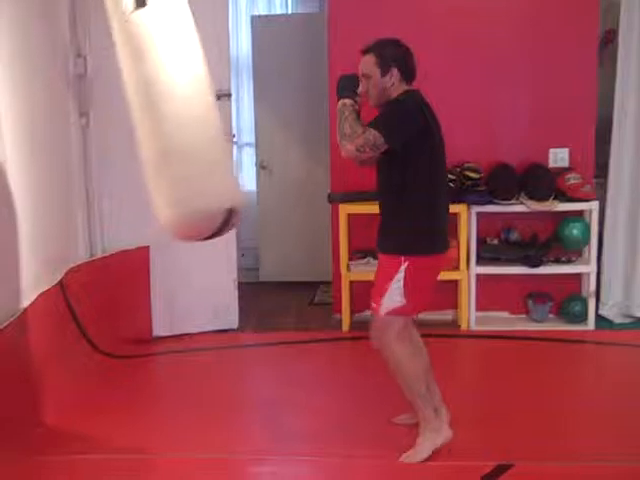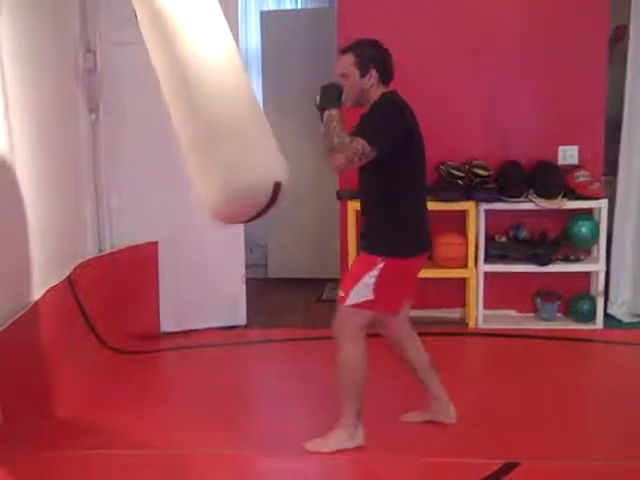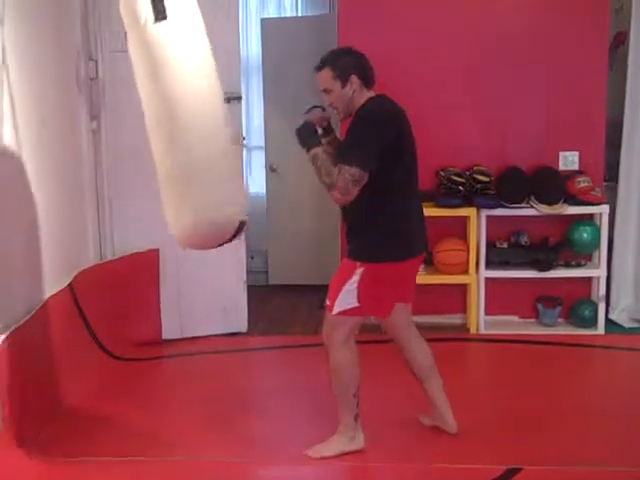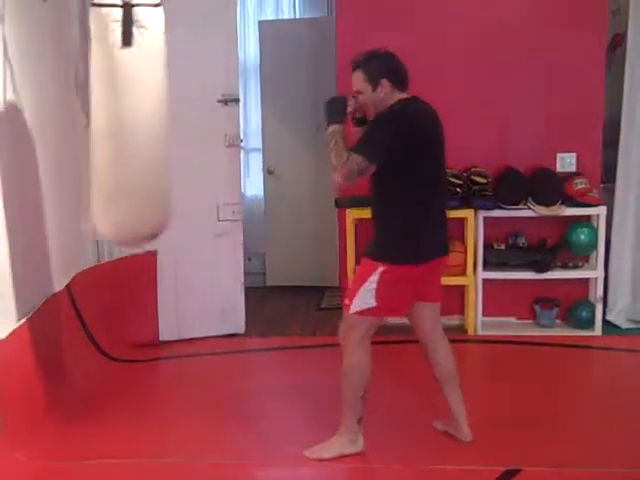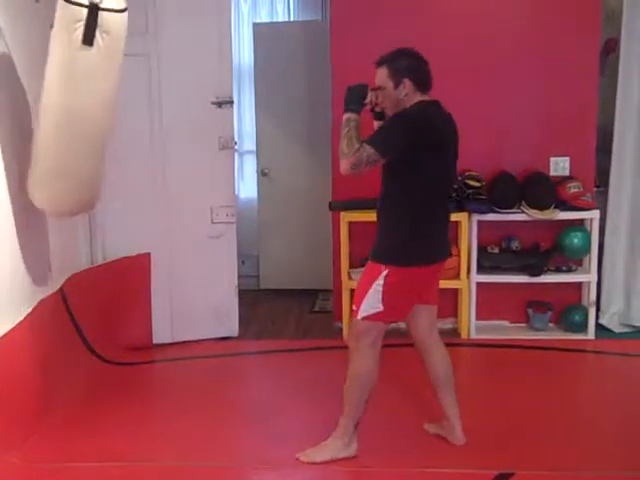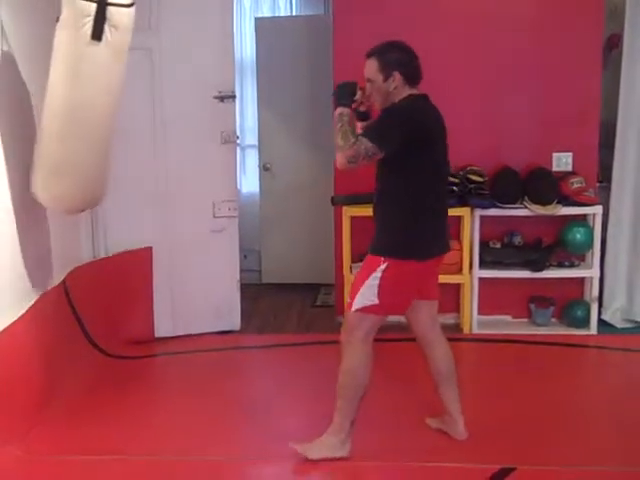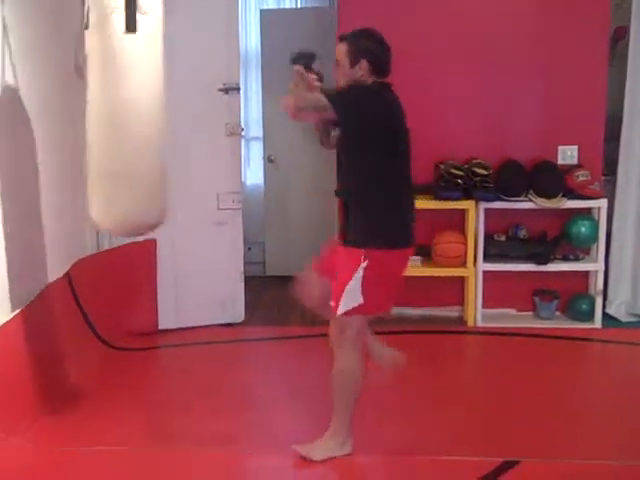
dt=0.3s
person 1, frame 1
left shoulder: (405, 109)
right shoulder: (407, 110)
left elbow: (352, 149)
right elbow: (368, 154)
left wrist: (345, 101)
right wrist: (352, 103)
left hip: (413, 243)
right hip: (412, 238)
left knee: (386, 334)
right knee: (400, 328)
left ankle: (432, 427)
right ankle: (435, 409)
person 1, frame 2
left shoulder: (386, 112)
right shoulder: (387, 111)
left elbow: (343, 158)
right elbow: (353, 157)
left wrist: (329, 111)
right wrist: (334, 114)
left hip: (391, 244)
right hip: (400, 239)
left knee: (347, 328)
right knee: (394, 326)
left ankle: (349, 428)
right ankle: (440, 404)
person 1, frame 3
left shoulder: (370, 120)
right shoulder: (385, 112)
left elbow: (343, 190)
left wrist: (313, 145)
right wrist: (328, 135)
left hip: (377, 248)
right hip: (402, 242)
left knee: (336, 334)
right knee: (401, 327)
left ankle: (349, 432)
right ankle: (443, 412)
person 1, frame 4
left shoulder: (394, 121)
right shoulder: (423, 115)
left elbow: (343, 175)
left wrist: (336, 124)
right wrist: (365, 123)
left hip: (396, 251)
right hip: (429, 245)
left knee: (353, 334)
right knee: (430, 331)
left ankle: (349, 435)
right ankle: (459, 421)
person 1, frame 5
left shoulder: (410, 121)
right shoulder: (440, 120)
left elbow: (350, 164)
left wrist: (352, 113)
right wrist: (381, 119)
left hip: (400, 253)
right hip: (429, 249)
left knee: (363, 339)
right knee: (427, 335)
left ankle: (344, 438)
right ankle: (453, 425)
person 1, frame 6
left shoulder: (404, 116)
right shoulder: (422, 113)
left elbow: (347, 158)
right elbow: (376, 151)
left wrist: (341, 108)
right wrist: (362, 123)
left hip: (400, 247)
right hip: (424, 242)
left knee: (356, 334)
right knee: (428, 331)
left ankle: (337, 437)
right ankle: (455, 420)
person 1, frame 7
left shoulder: (366, 99)
right shoulder: (373, 101)
left elbow: (294, 107)
right elbow: (332, 139)
left wrist: (300, 75)
right wrist: (318, 94)
left hip: (377, 238)
right hip: (366, 231)
left knee: (343, 334)
right knee: (309, 289)
left ankle: (338, 437)
right ankle: (376, 351)
